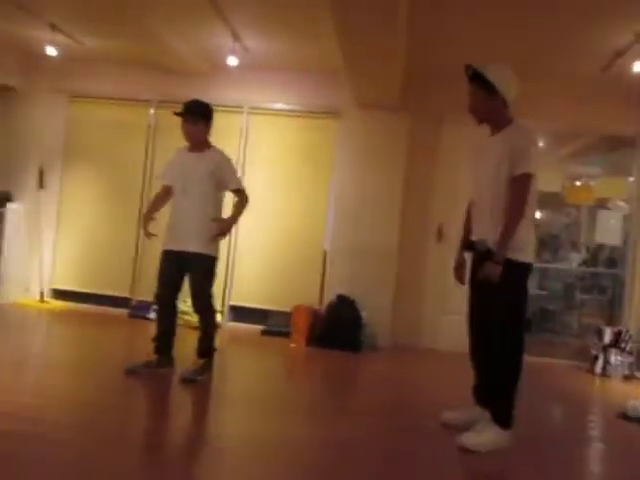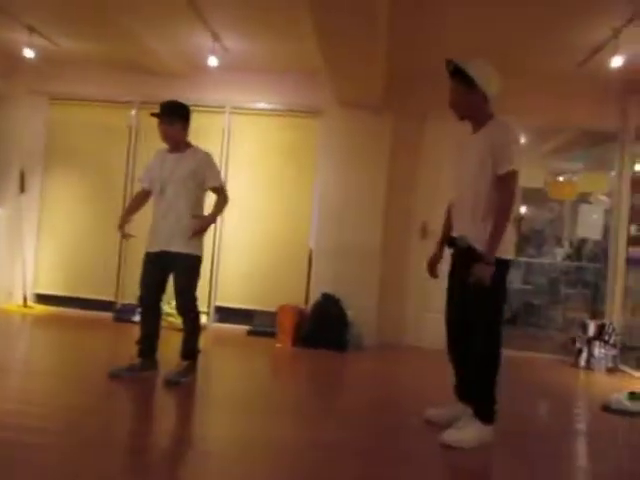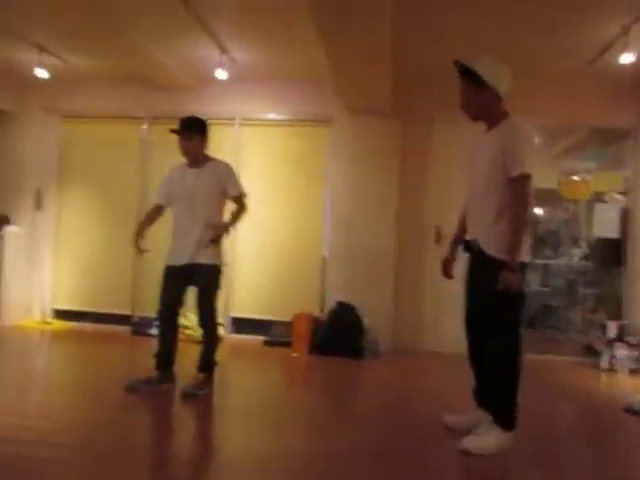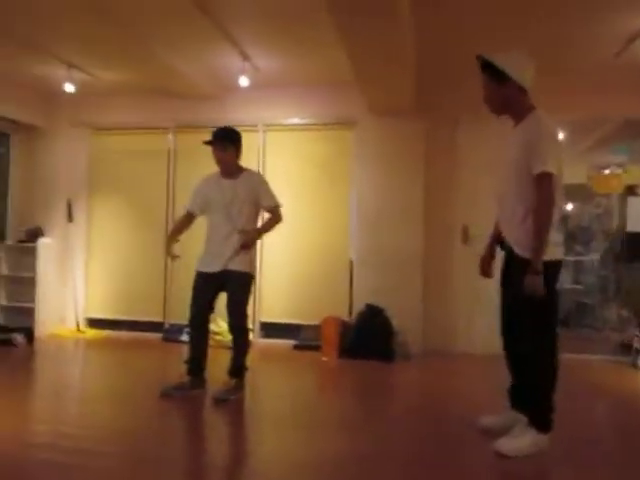
dt=0.2s
person 1, frame 1
left shoulder: (520, 137)
right shoulder: (488, 144)
left elbow: (519, 200)
left wrist: (497, 255)
right wrist: (463, 250)
left hip: (510, 257)
right hip: (485, 253)
left knee: (504, 339)
right knee: (481, 335)
left ankle: (501, 422)
right ankle: (483, 405)
person 1, frame 2
left shoulder: (502, 135)
right shoulder: (469, 141)
left elbow: (506, 199)
left wrist: (489, 257)
right wrist: (440, 247)
left hip: (488, 254)
right hip: (463, 250)
left knee: (483, 335)
right knee: (459, 332)
left ankle: (483, 417)
right ankle: (466, 402)
person 1, frame 3
left shoulder: (515, 135)
right shoulder: (486, 139)
left elbow: (520, 202)
left wrist: (512, 264)
right wrist: (453, 247)
left hip: (502, 257)
right hip: (480, 254)
left knee: (502, 340)
right knee: (478, 336)
left ankle: (504, 424)
right ankle: (486, 408)
person 1, frame 4
left shoulder: (539, 129)
right shoulder: (518, 132)
left elbow: (545, 200)
left wrist: (535, 266)
right wrist: (491, 246)
left hip: (536, 256)
right hip: (515, 252)
left knee: (536, 338)
right knee: (514, 336)
left ankle: (539, 425)
right ankle: (521, 410)
person 2, frame 1
left shoulder: (219, 160)
right shoulder: (179, 156)
left elbow: (242, 196)
right elbow: (168, 189)
left wrist: (231, 220)
right wrist: (150, 213)
left hip: (203, 245)
right hip: (174, 242)
left knee: (201, 303)
right knee: (164, 298)
left ankle: (205, 359)
right ankle: (163, 355)
person 2, frame 2
left shoulder: (201, 159)
right shoulder: (158, 158)
left elbow: (222, 195)
right elbow: (145, 191)
left wrist: (210, 218)
right wrist: (126, 214)
left hip: (187, 246)
right hip: (157, 243)
left knee: (185, 304)
right knee: (148, 300)
left ankle: (189, 361)
right ankle: (147, 358)
person 2, frame 3
left shoulder: (222, 171)
right shoulder: (175, 174)
left elbow: (241, 204)
right elbow: (159, 206)
left wrist: (226, 226)
right wrist: (140, 229)
left hip: (207, 256)
right hip: (178, 255)
left knee: (206, 316)
right knee: (167, 313)
left ankle: (205, 374)
right ankle: (164, 371)
person 2, frame 4
left shoulder: (254, 181)
right shoulder: (208, 183)
left elbow: (276, 214)
right elbow: (190, 214)
left wrist: (257, 233)
right wrist: (172, 236)
left hip: (240, 264)
right hip: (209, 263)
left knee: (237, 322)
right knee: (197, 319)
left ankle: (236, 379)
right ankle: (195, 377)
